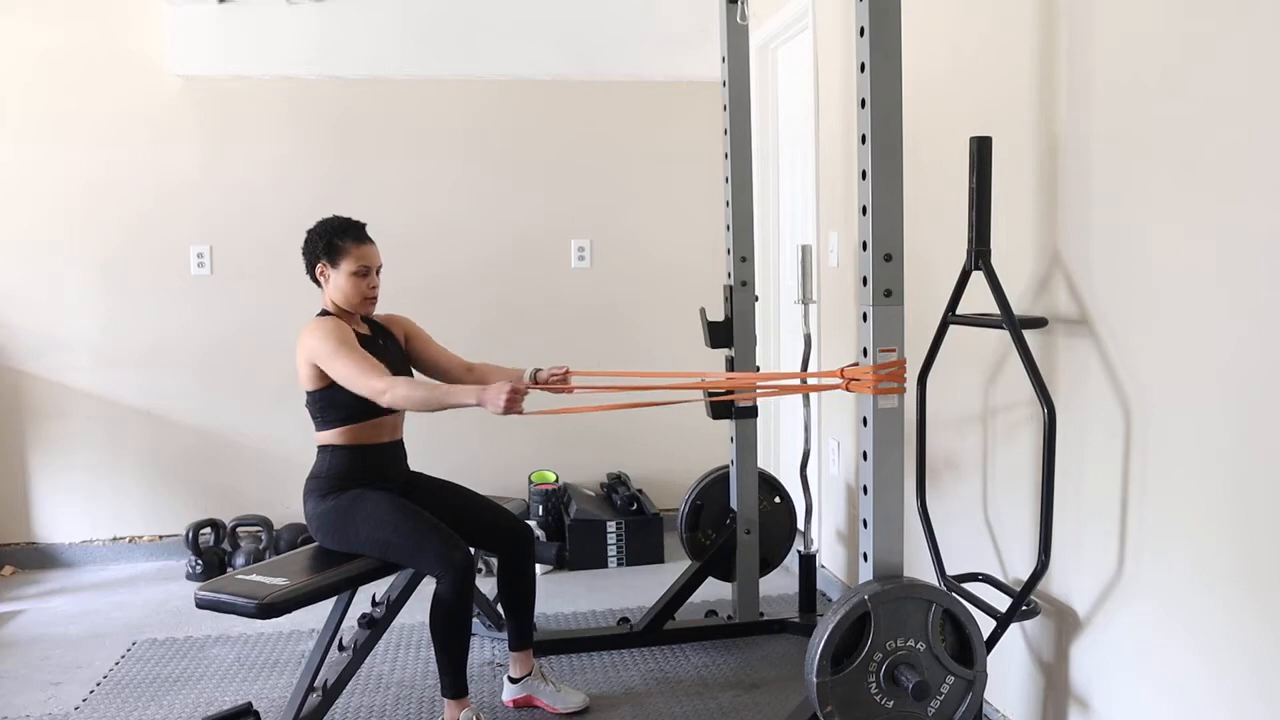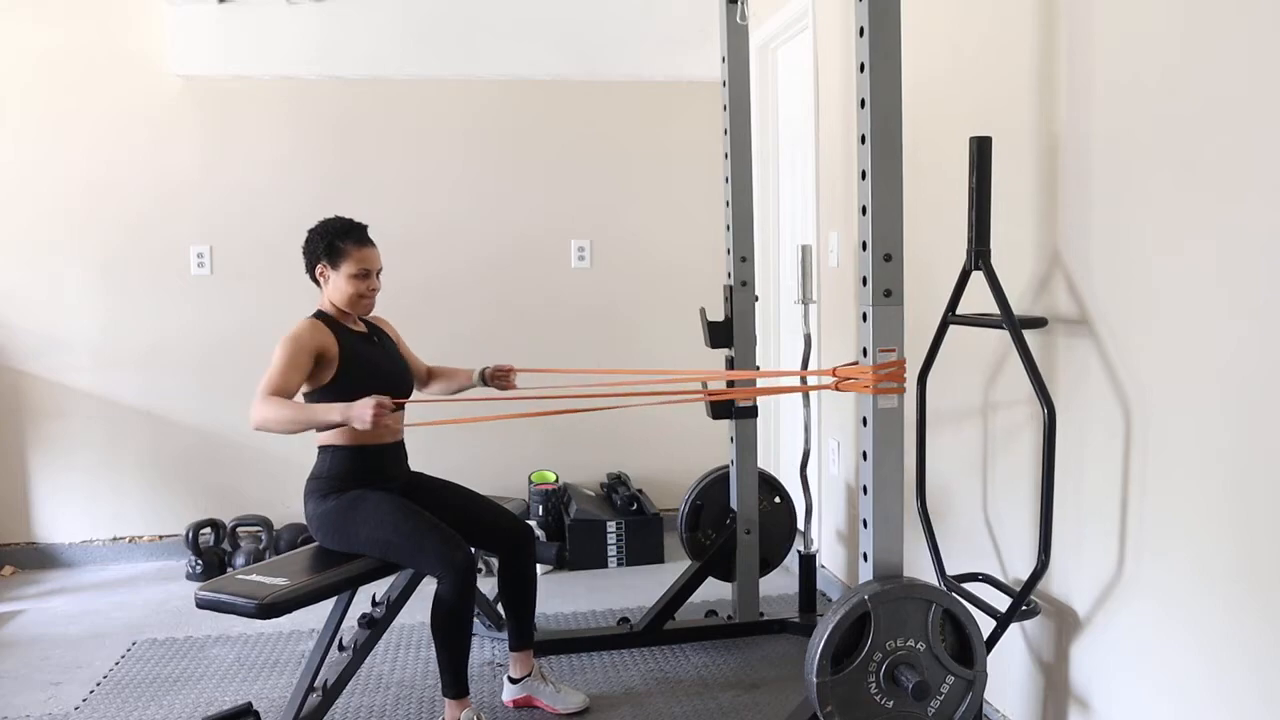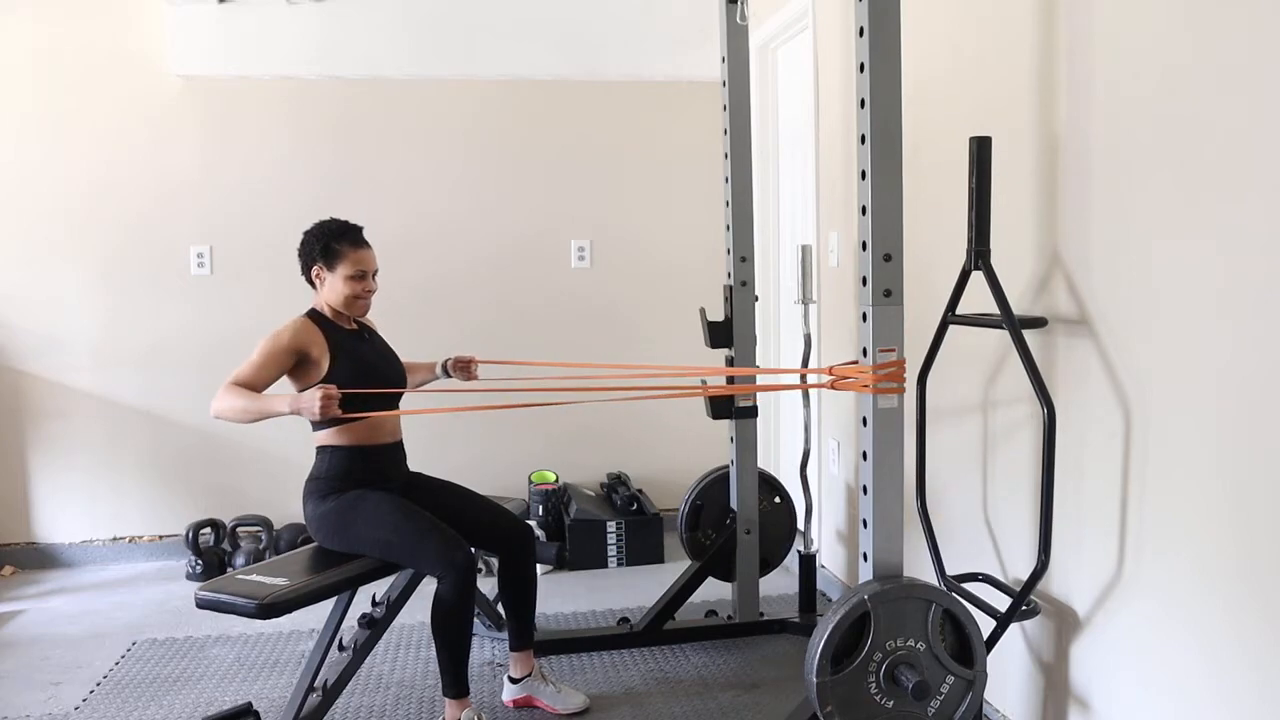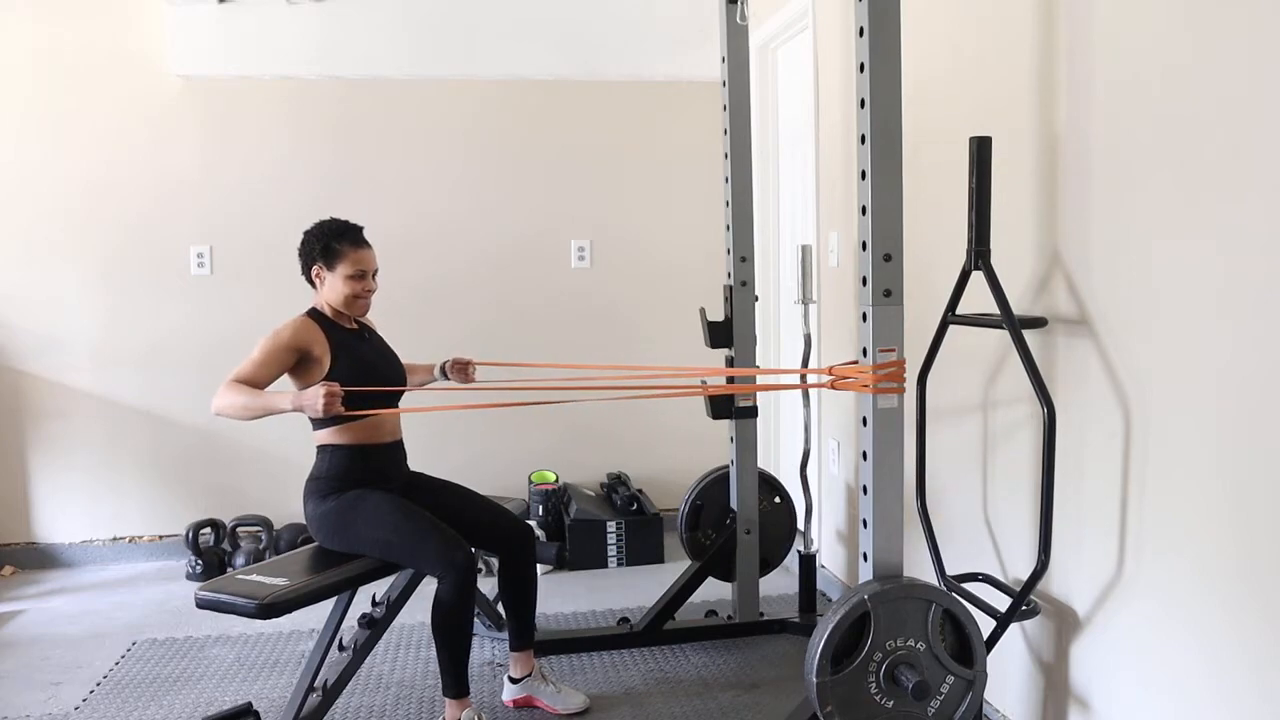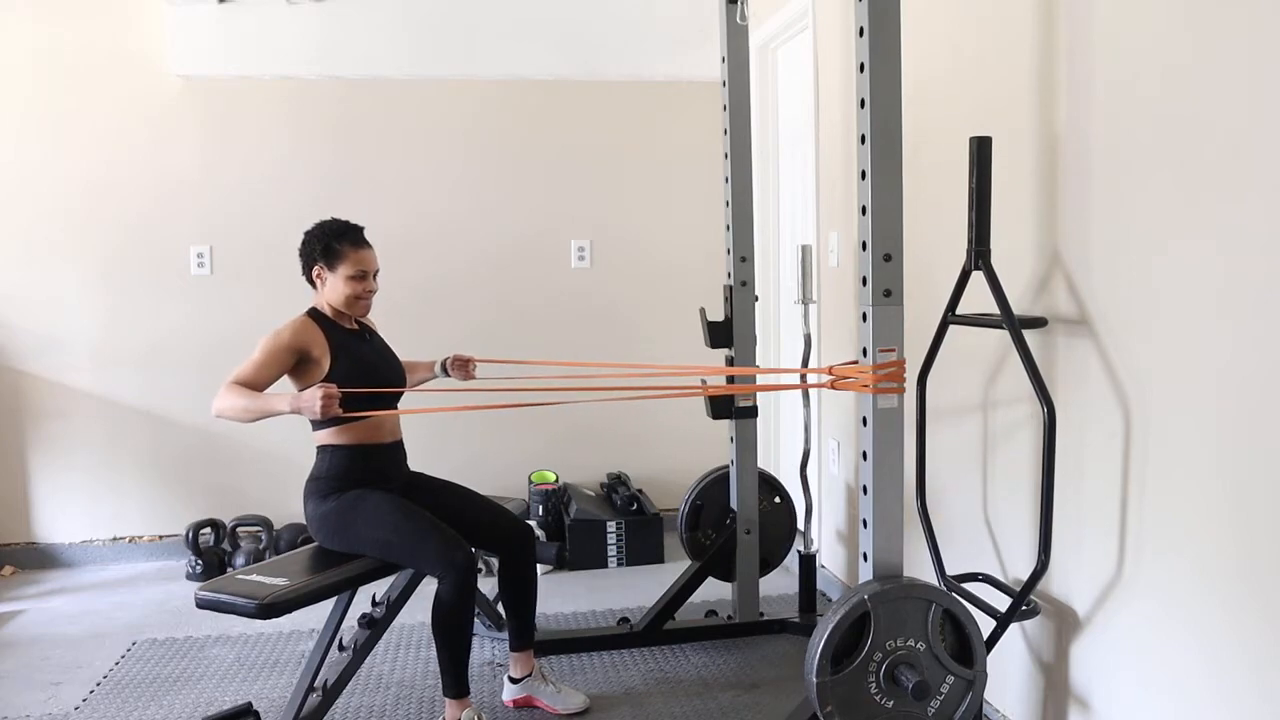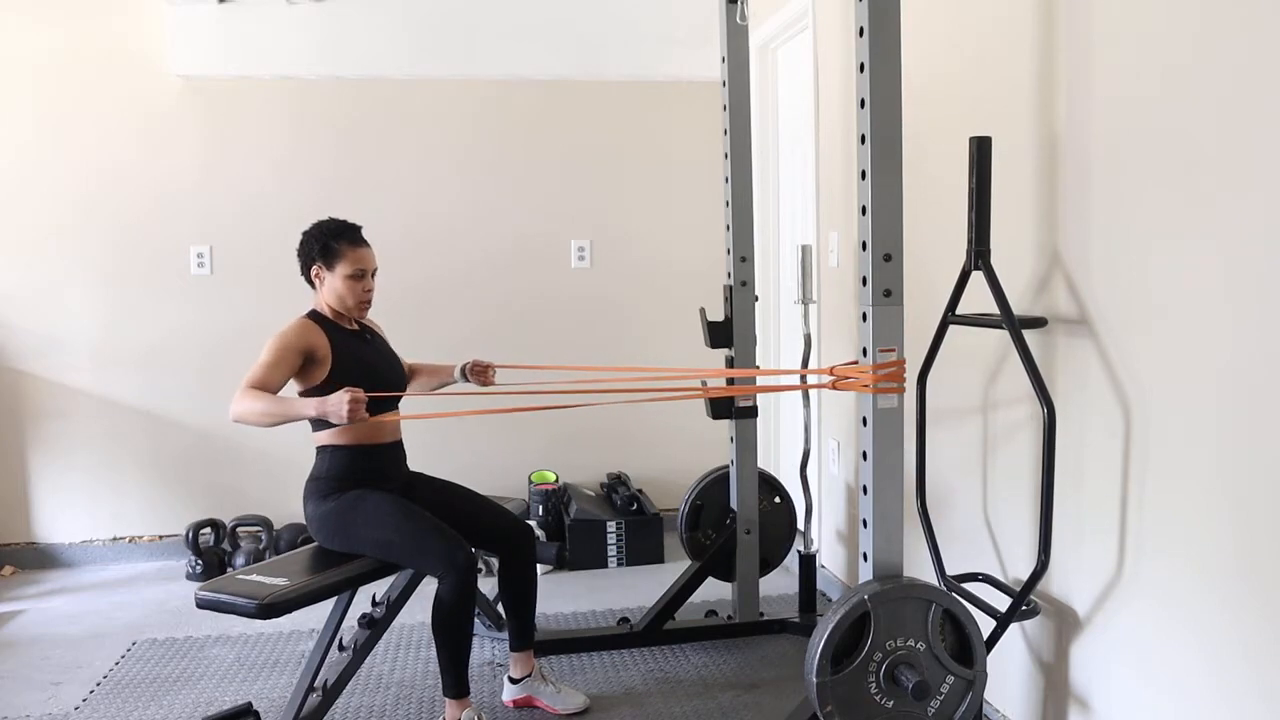
dt=0.3s
person 1, frame 1
left shoulder: (393, 328)
right shoulder: (321, 334)
left elbow: (463, 370)
right elbow: (388, 391)
left wrist: (532, 376)
right wrist: (480, 397)
left hip: (396, 479)
right hip: (341, 495)
left knee: (515, 535)
right knee: (453, 562)
left ankle: (522, 676)
person 1, frame 2
left shoulder: (380, 329)
right shoulder: (310, 336)
left elbow: (424, 379)
right elbow: (263, 411)
left wrist: (480, 377)
right wrist: (345, 413)
left hip: (398, 479)
right hip: (343, 494)
left knee: (516, 536)
right knee: (455, 563)
left ankle: (522, 677)
person 1, frame 3
left shoulder: (365, 329)
right shoulder: (300, 335)
right elbow: (224, 402)
left wrist: (445, 369)
right wrist: (295, 403)
left hip: (396, 479)
right hip: (342, 494)
left knee: (516, 535)
right knee: (456, 562)
left ankle: (522, 676)
person 1, frame 4
left shoulder: (364, 328)
right shoulder: (301, 333)
right elbow: (225, 398)
left wrist: (441, 371)
right wrist: (298, 400)
left hip: (396, 479)
right hip: (342, 494)
left knee: (516, 536)
right knee: (456, 561)
left ankle: (523, 677)
person 1, frame 5
left shoulder: (365, 328)
right shoulder: (300, 334)
right elbow: (226, 400)
left wrist: (442, 368)
right wrist: (295, 402)
left hip: (396, 479)
right hip: (342, 494)
left knee: (515, 535)
right knee: (456, 562)
left ankle: (523, 677)
person 1, frame 6
left shoulder: (367, 330)
right shoulder: (302, 335)
left elbow: (408, 376)
right elbow: (243, 405)
left wrist: (460, 372)
right wrist: (321, 405)
left hip: (396, 479)
right hip: (341, 494)
left knee: (516, 535)
right knee: (456, 561)
left ankle: (523, 676)
